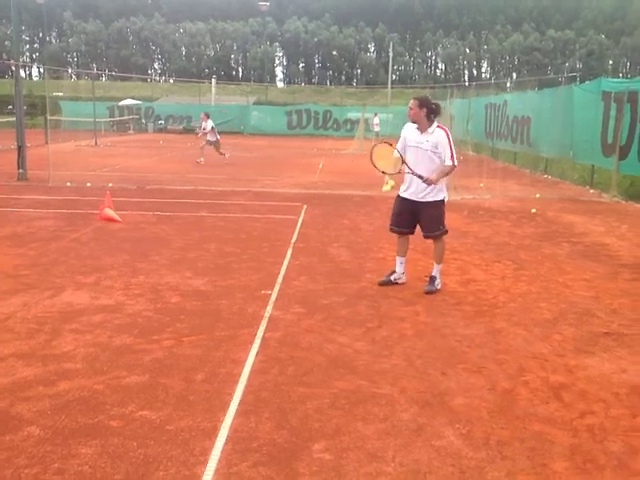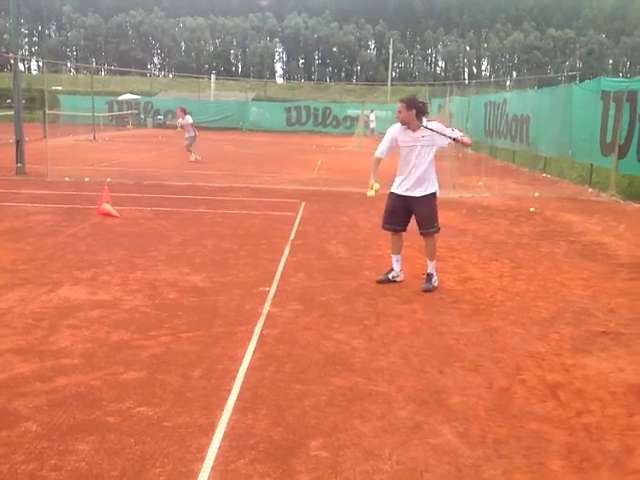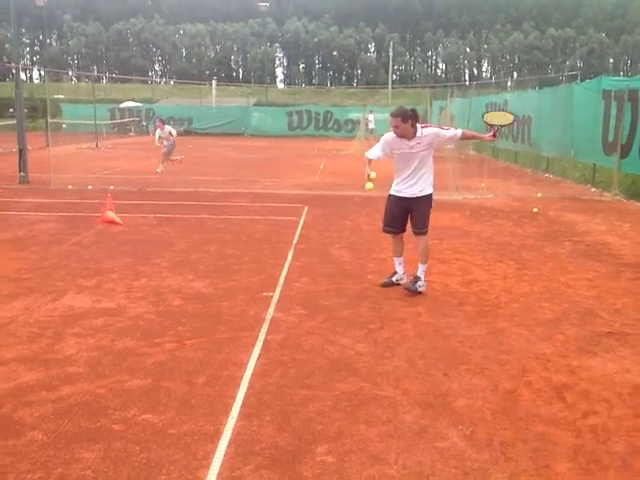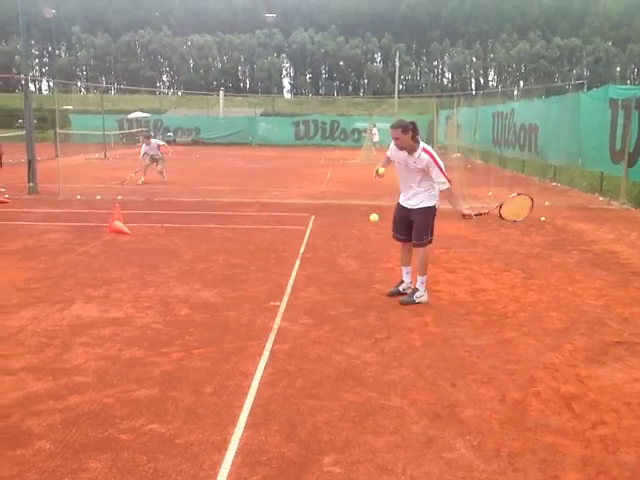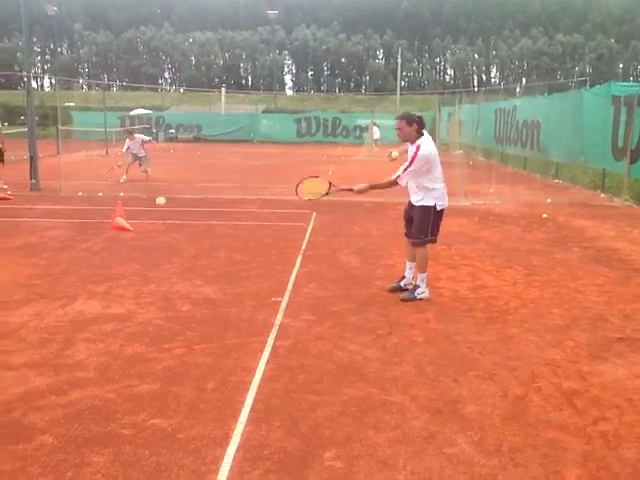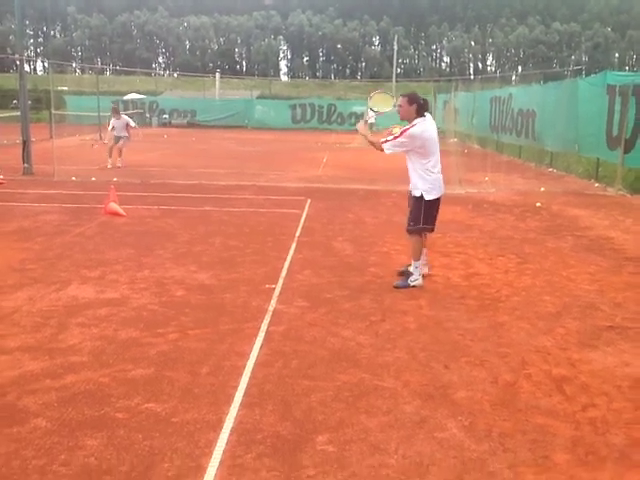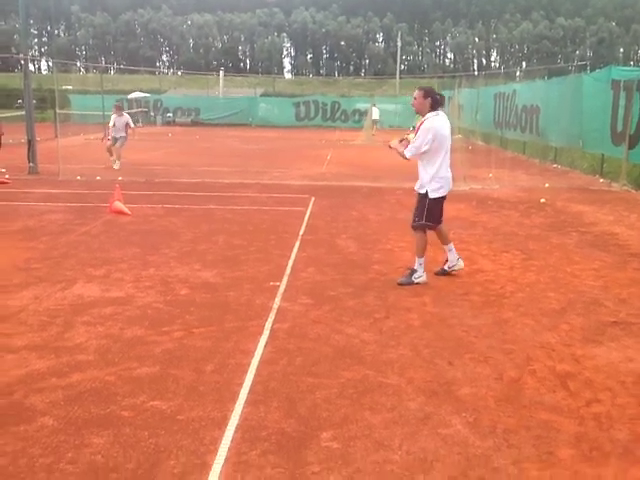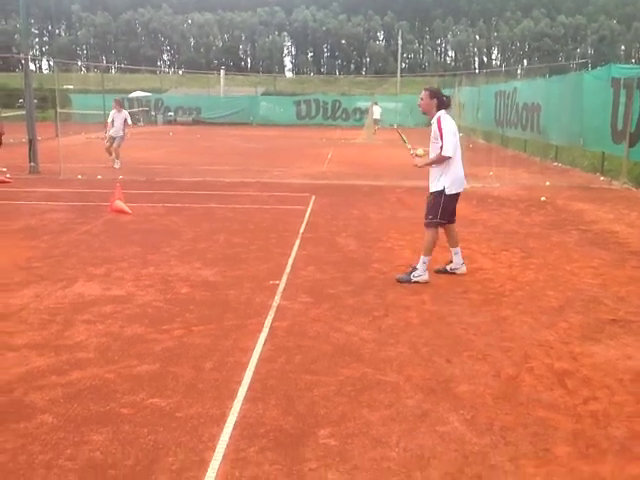
dt=0.2s
person 1, frame 1
left shoulder: (441, 134)
right shoulder: (408, 130)
left elbow: (452, 163)
right elbow: (398, 155)
left wrist: (438, 175)
left hip: (432, 196)
right hip: (408, 193)
left knee: (436, 236)
right knee: (401, 232)
left ankle: (436, 277)
right ankle: (399, 273)
person 1, frame 2
left shoulder: (434, 128)
right shoulder: (395, 130)
left elbow: (457, 135)
right elbow: (379, 154)
left wrist: (464, 140)
right wrist: (373, 177)
left hip: (425, 190)
right hip: (400, 189)
left knee: (428, 232)
right knee: (395, 230)
left ankle: (432, 274)
right ankle: (396, 271)
person 1, frame 3
left shoulder: (430, 134)
right shoulder: (389, 139)
left elbow: (458, 134)
right elbow: (371, 155)
left wrist: (483, 137)
right wrist: (368, 170)
left hip: (421, 192)
right hip: (398, 191)
left knee: (420, 233)
right knee: (395, 233)
left ankle: (420, 278)
right ankle: (399, 274)
person 1, frame 4
left shoulder: (427, 156)
right shoulder: (396, 145)
left elbow: (444, 183)
left wrist: (458, 207)
right wrist: (381, 168)
left hip: (424, 204)
right hip: (404, 201)
left knee: (419, 244)
right knee: (405, 242)
left ankle: (420, 290)
right ankle: (406, 283)
person 1, frame 5
left shoulder: (420, 151)
right shoulder: (419, 138)
left elbow: (397, 180)
left wrist: (368, 187)
left hip: (430, 201)
right hip: (418, 198)
left knee: (419, 242)
right knee: (411, 239)
left ankle: (422, 288)
right ankle: (408, 279)
person 1, frame 6
left shoulder: (414, 131)
right shoulder: (426, 119)
left elbow: (381, 146)
left wrist: (363, 131)
right wrist: (398, 134)
left hip: (425, 188)
right hip: (425, 184)
left knee: (415, 230)
right knee: (418, 228)
left ankle: (414, 276)
right ankle: (418, 265)
person 1, frame 7
left shoulder: (427, 123)
right shoulder: (440, 118)
left elbow: (408, 154)
left wrist: (396, 145)
right wrist: (408, 142)
left hip: (431, 184)
right hip: (438, 181)
left knee: (419, 226)
right knee: (435, 223)
left ankle: (418, 272)
right ankle: (454, 260)
person 1, frame 8
left shoulder: (441, 120)
right shoulder: (440, 120)
left elbow: (447, 153)
left wrist: (424, 162)
right wrist: (422, 155)
left hip: (446, 183)
right hip: (443, 181)
left knee: (431, 224)
right knee: (446, 223)
left ankle: (420, 270)
right ankle: (458, 262)
